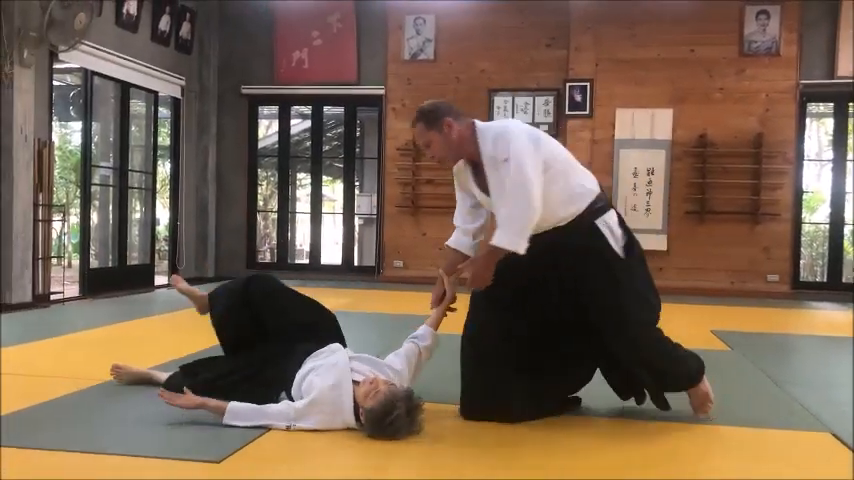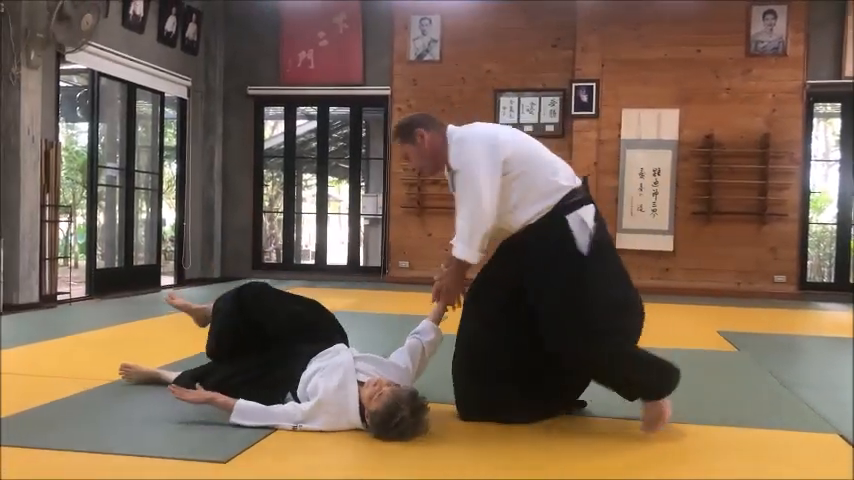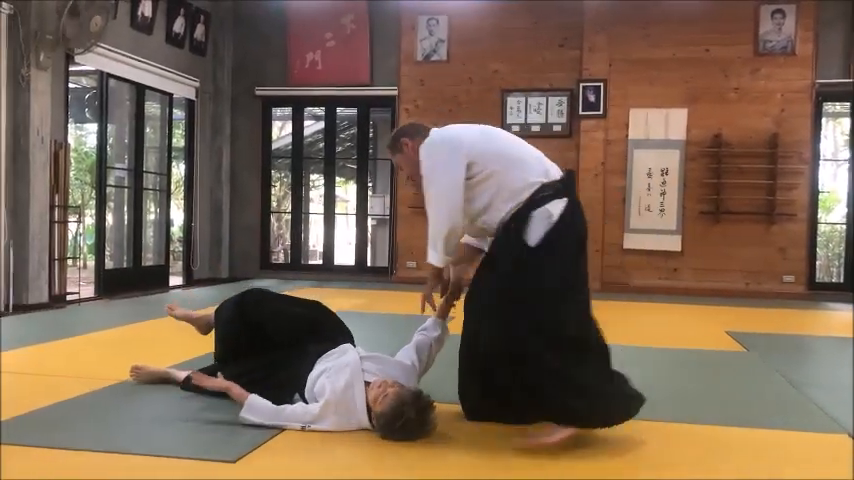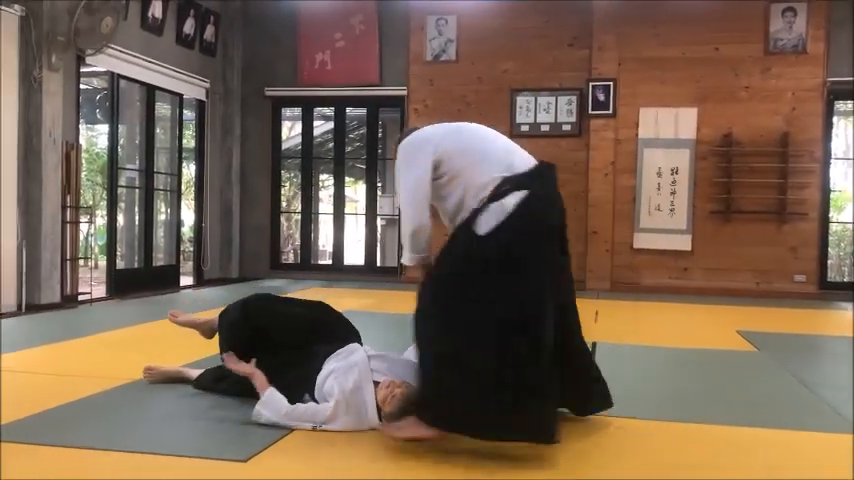
dt=0.1s
person 1, frame 1
left shoulder: (507, 139)
right shoulder: (464, 169)
left elbow: (523, 209)
right elbow: (467, 230)
left wrist: (488, 261)
right wrist: (445, 281)
left hip: (590, 232)
right hip: (546, 239)
left knee: (624, 319)
right knee: (496, 310)
left ankle: (689, 377)
right ankle: (500, 403)
person 1, frame 2
left shoulder: (468, 143)
right shoulder: (456, 162)
left elbow: (477, 217)
right elbow: (470, 229)
left wrist: (455, 274)
right wrist: (448, 275)
left hip: (566, 224)
right hip: (532, 234)
left knee: (581, 324)
right knee: (491, 308)
left ankle: (652, 387)
right ankle: (506, 403)
person 1, frame 3
left shoulder: (436, 146)
right shoulder: (457, 143)
left elbow: (445, 221)
right elbow: (480, 228)
left wrist: (437, 275)
right wrist: (459, 272)
left hip: (545, 215)
right hip: (546, 214)
left knee: (509, 312)
right knee: (493, 306)
left ankle: (572, 412)
person 1, frame 4
left shoulder: (413, 145)
right shoulder: (450, 143)
left elbow: (415, 219)
right elbow: (465, 214)
left wrist: (425, 271)
right wrist: (440, 273)
left hip: (511, 206)
right hip: (534, 201)
left knee: (449, 302)
right knee: (534, 309)
left ankle: (434, 417)
person 2, frame 1
left shoulder: (330, 410)
right shoulder: (395, 379)
left elbow: (262, 415)
right elbow: (418, 345)
left wrist: (205, 404)
right wrist: (439, 309)
left hip: (290, 373)
right hip: (327, 345)
left knee: (214, 372)
right knee: (257, 289)
left ankle: (155, 376)
right ankle: (210, 300)
person 2, frame 2
left shoulder: (335, 411)
right shoulder: (398, 375)
left elbow: (267, 415)
right elbow: (419, 343)
left wrist: (213, 398)
right wrist: (441, 306)
left hip: (295, 372)
right knee: (252, 299)
left ankle: (161, 376)
right ankle: (211, 313)
person 2, frame 3
left shoulder: (343, 413)
right shoulder: (406, 376)
left elbow: (269, 413)
right elbow: (425, 341)
left wrist: (228, 387)
left hip: (305, 374)
left ankle: (176, 375)
right ankle: (216, 321)
person 2, frame 4
left shoulder: (351, 414)
right shoulder: (410, 375)
left elbow: (278, 411)
left wrist: (254, 375)
left hip: (310, 372)
left ankle: (183, 372)
